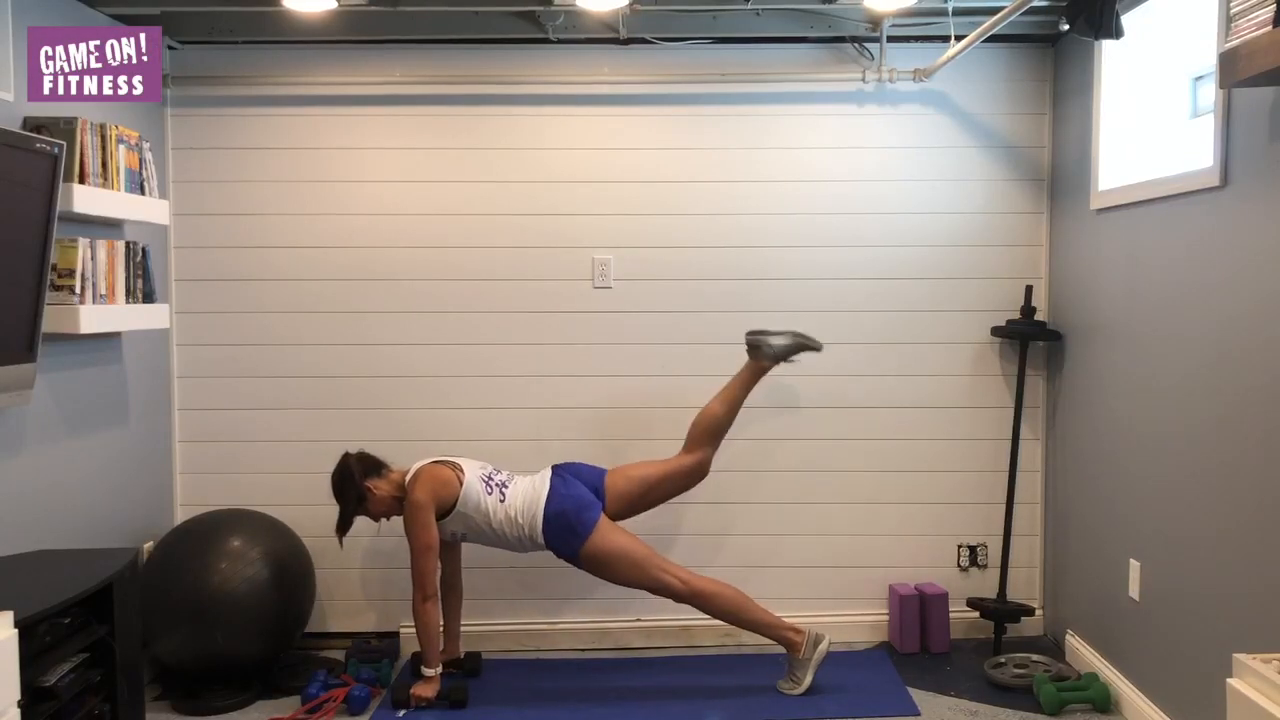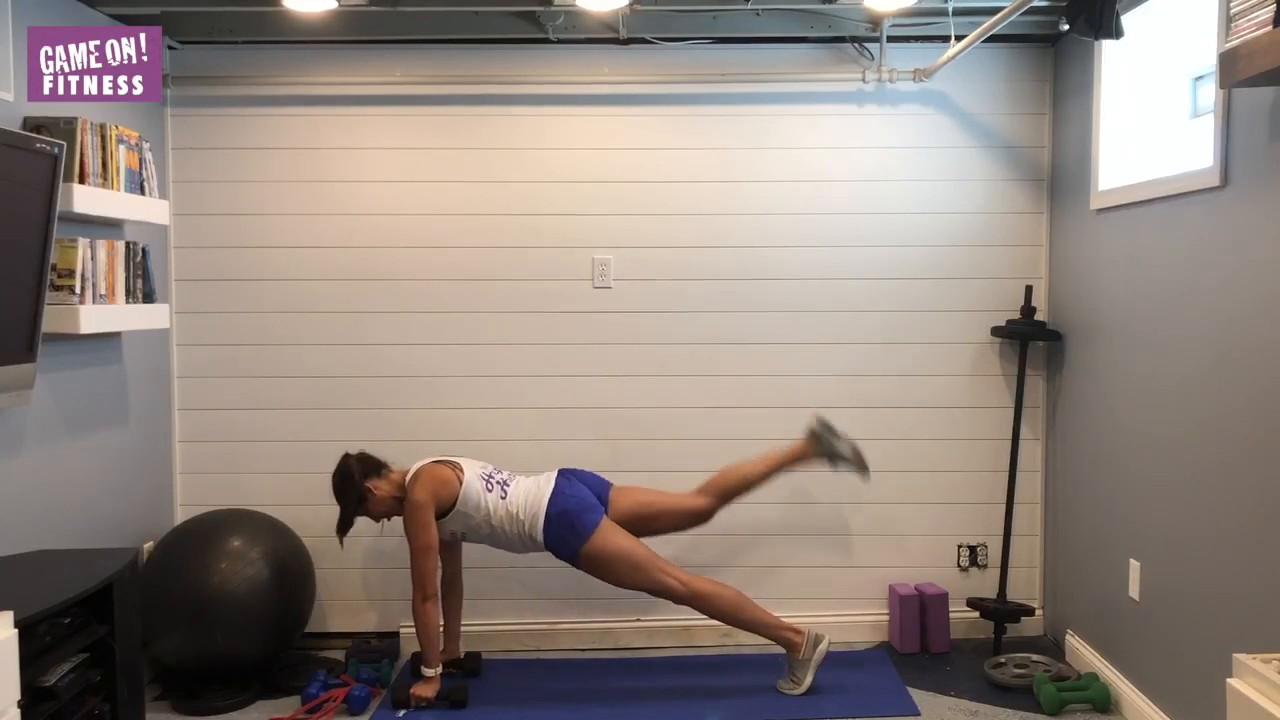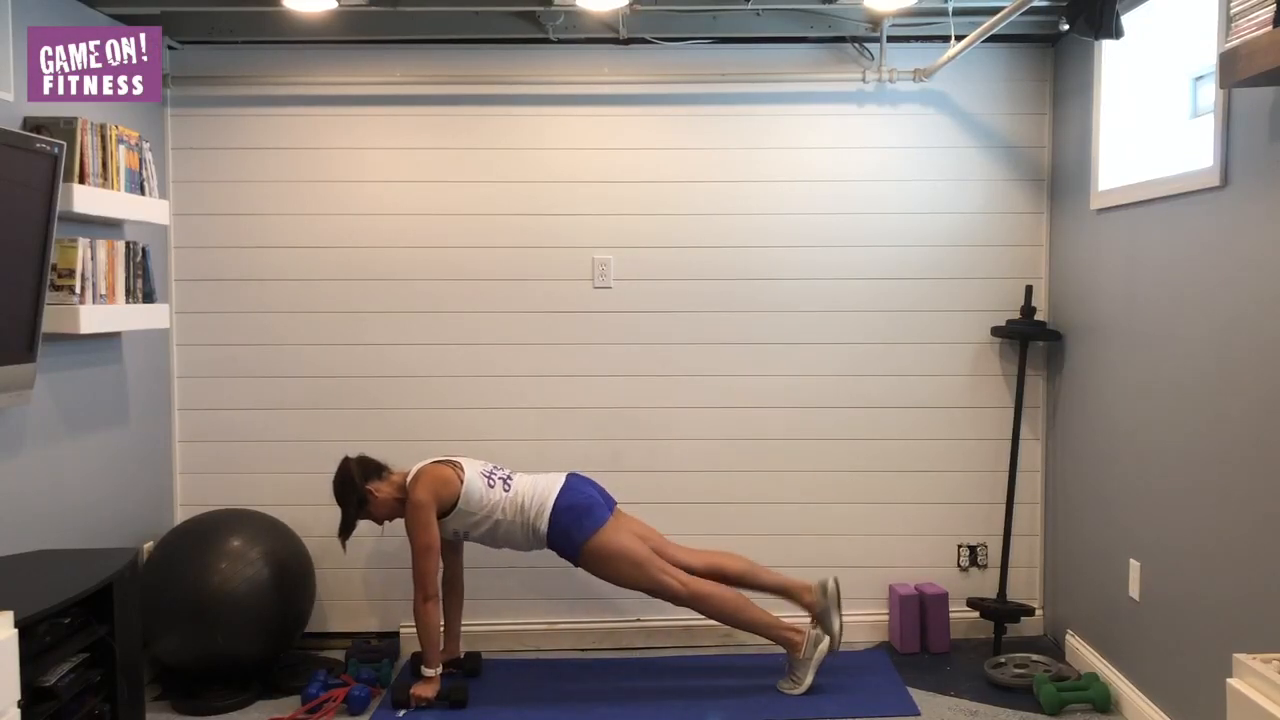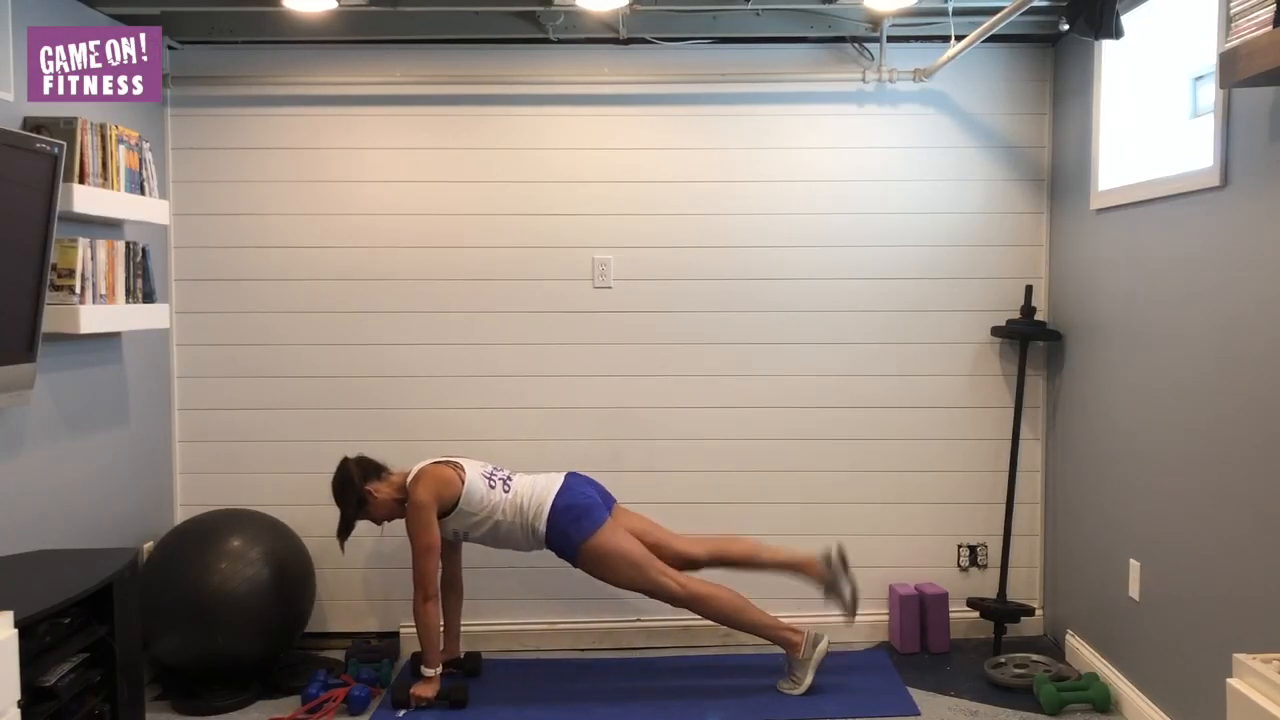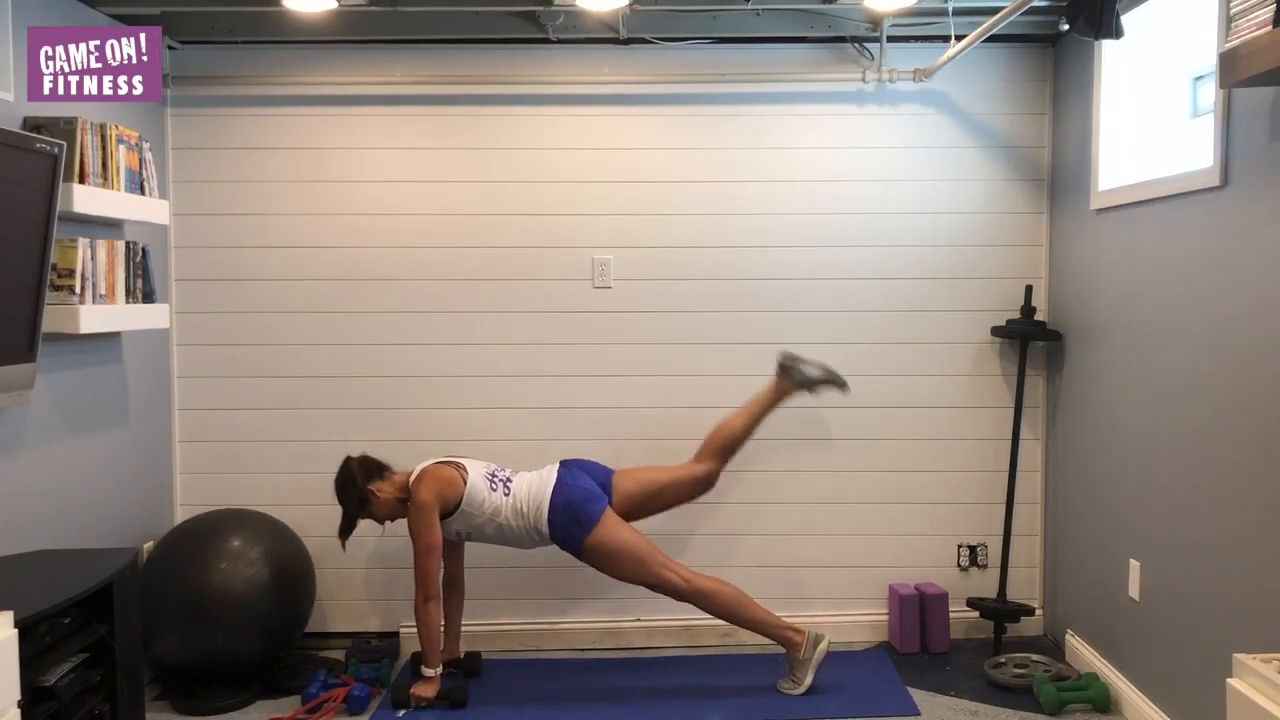
dt=0.3s
person 1, frame 1
left shoulder: (417, 497)
right shoulder: (435, 481)
left elbow: (426, 595)
right elbow: (450, 582)
left wrist: (431, 673)
right wrist: (451, 650)
left hip: (560, 516)
right hip: (564, 485)
left knee: (676, 584)
right knee: (693, 461)
left ankle: (796, 640)
right ankle: (758, 361)
person 1, frame 2
left shoulder: (418, 495)
right shoulder: (434, 479)
left elbow: (427, 595)
right elbow: (450, 580)
left wrist: (431, 673)
right wrist: (452, 649)
left hip: (559, 517)
right hip: (565, 491)
left knee: (676, 583)
right knee: (703, 504)
left ankle: (797, 642)
right ankle: (811, 446)
person 1, frame 3
left shoulder: (418, 495)
right shoulder: (435, 483)
left elbow: (427, 594)
right elbow: (452, 581)
left wrist: (430, 672)
right wrist: (451, 649)
left hip: (564, 514)
right hip: (569, 496)
left knee: (676, 584)
right knee: (688, 560)
left ankle: (797, 639)
right ankle: (809, 596)
person 1, frame 4
left shoulder: (419, 496)
right shoulder: (437, 484)
left elbow: (427, 595)
right elbow: (451, 581)
left wrist: (430, 673)
right wrist: (452, 650)
left hip: (561, 515)
right hip: (570, 495)
left knee: (675, 586)
right knee: (694, 554)
left ankle: (796, 640)
right ankle: (816, 567)
person 1, frame 5
left shoulder: (421, 498)
right shoulder: (437, 483)
left elbow: (429, 595)
right elbow: (454, 583)
left wrist: (431, 674)
right wrist: (452, 651)
left hip: (565, 508)
right hip: (570, 482)
left knee: (678, 580)
right knee: (704, 470)
left ankle: (797, 641)
right ankle: (786, 380)
